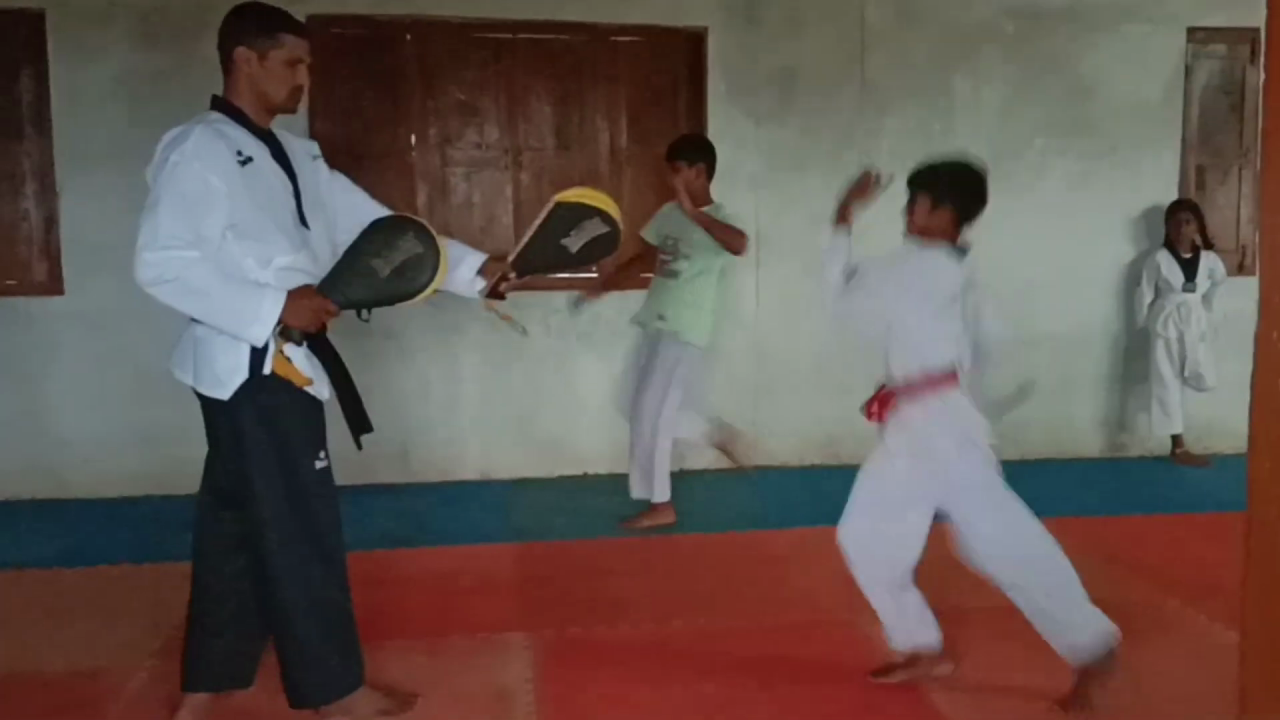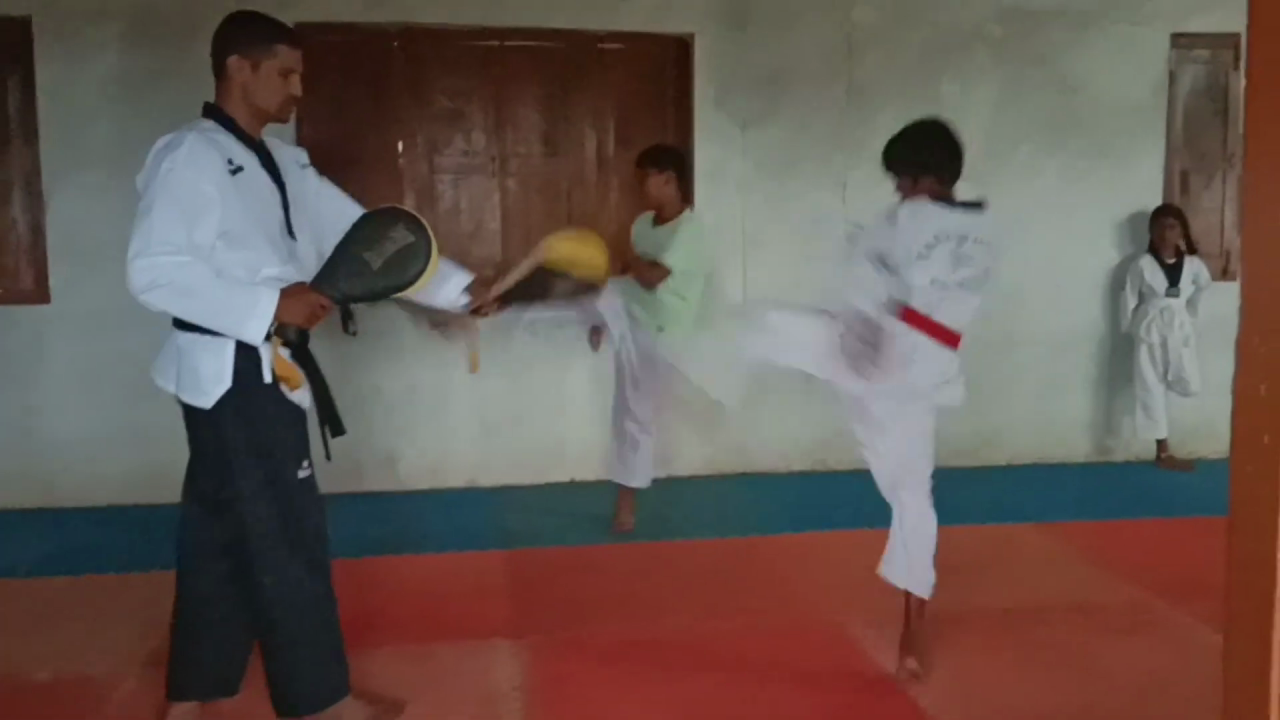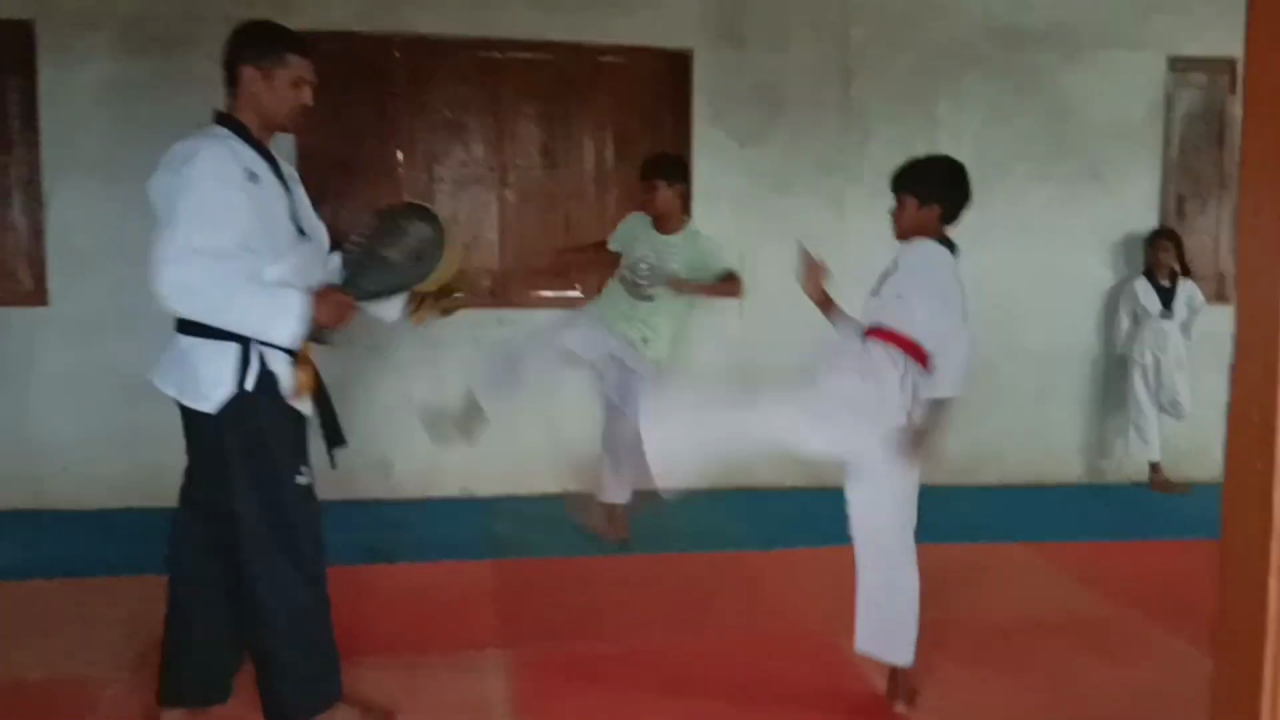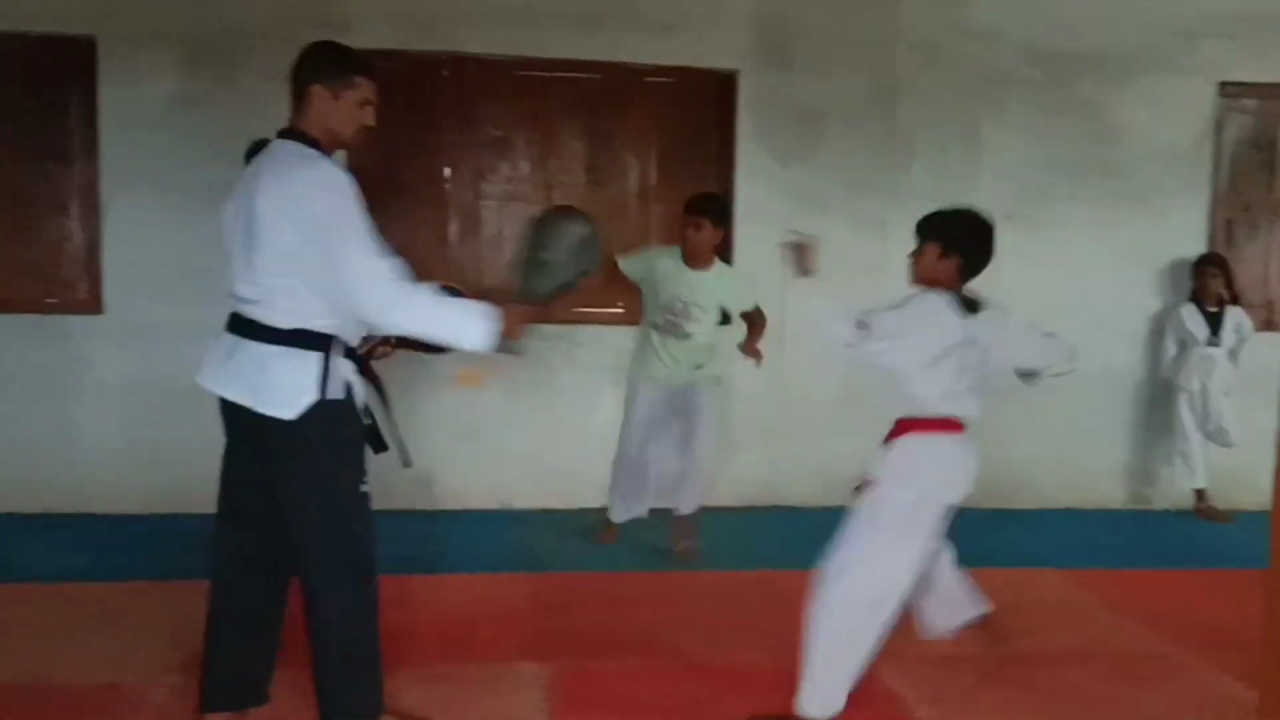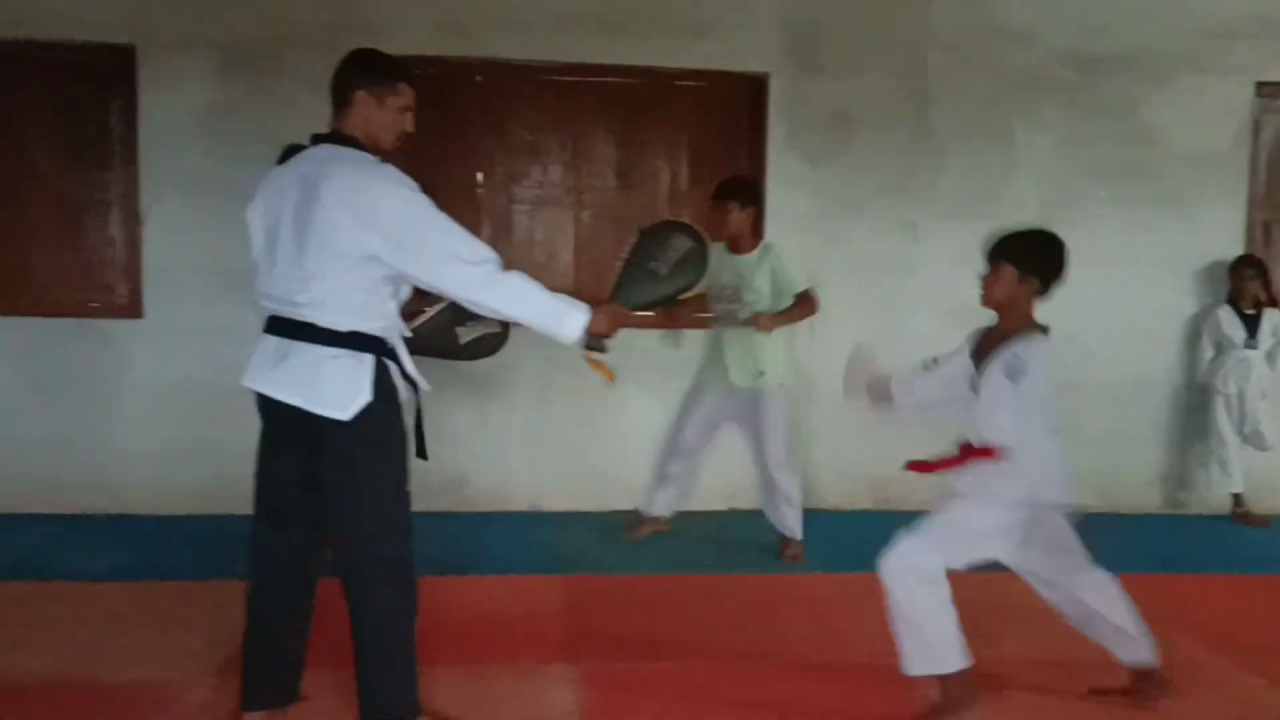
dt=0.2s
person 1, frame 1
left shoulder: (295, 155)
right shoulder: (196, 149)
left elbow: (375, 230)
right elbow: (162, 265)
left wrist: (475, 269)
right wrist: (273, 306)
left hip: (279, 362)
right hip: (250, 363)
left knee: (235, 519)
right knee: (299, 525)
person 1, frame 2
left shoulder: (283, 162)
right shoulder: (189, 158)
right elbow: (153, 273)
right wrist: (268, 305)
left hip: (257, 368)
right hip: (232, 371)
left knee: (219, 526)
right knee: (284, 533)
person 1, frame 3
left shoulder: (268, 166)
right shoulder: (206, 162)
left elbow: (317, 263)
right elbow: (179, 281)
right wrist: (299, 310)
left hip: (243, 375)
right hip: (239, 377)
left knee: (213, 532)
right knee: (282, 539)
person 1, frame 4
left shoulder: (265, 173)
right shoulder: (315, 180)
right elbow: (372, 290)
right wrist: (488, 322)
left hip: (253, 374)
right hip: (302, 383)
left knee: (251, 538)
right knee: (334, 549)
person 1, frame 5
left shoulder: (280, 182)
right shoulder: (376, 187)
right elbow: (473, 273)
right wrist: (580, 318)
left hip: (286, 373)
right hip: (348, 384)
left knee: (285, 539)
right knee: (377, 552)
person 2, frame 1
left shoulder: (926, 263)
right shoulder: (945, 269)
left elbow: (842, 293)
right elbow: (983, 344)
left wrist: (844, 217)
left hip: (934, 426)
right hip: (914, 427)
left knee: (1007, 543)
right knee: (863, 538)
left ankle: (1092, 653)
right ankle: (925, 651)
person 2, frame 2
left shoulder: (909, 216)
right shoulder: (980, 232)
left elbow: (863, 274)
left hip: (890, 350)
right hip: (935, 370)
left knee: (769, 328)
right knee: (910, 495)
right ankle: (915, 629)
person 2, frame 3
left shoulder: (921, 255)
right shoulder: (940, 269)
left elbow: (951, 337)
left wrist: (931, 423)
right wrist: (821, 299)
left hip: (868, 382)
right hip: (902, 401)
left knee: (748, 413)
right knee: (887, 545)
right ankle: (901, 678)
person 2, frame 4
left shoulder: (925, 310)
right shoulder: (992, 322)
left elbow: (853, 337)
right elbow: (1057, 356)
right wrist: (1016, 367)
left hip: (918, 462)
right hip: (951, 457)
left knee: (851, 582)
right knee: (918, 553)
right ankle: (971, 616)
person 2, frame 5
left shoulder: (1028, 361)
right shoulder: (983, 342)
left elbow: (1037, 448)
right elbow: (936, 381)
right wrist: (887, 389)
left hip: (1014, 490)
right hip: (992, 479)
left knee: (906, 565)
right knee: (1070, 575)
right ankle: (1145, 672)
person 3, frame 1
left shoulder: (718, 217)
right shoulder: (670, 213)
left elbow: (739, 245)
right elbow: (639, 254)
left wrist: (694, 213)
right wrist: (602, 284)
left hip: (683, 333)
right hip: (655, 324)
left knee: (652, 413)
right knee: (635, 404)
left ankle: (660, 505)
right ankle: (719, 435)
person 3, frame 2
left shoulder: (688, 230)
right shoulder: (643, 222)
left elbow: (652, 279)
left wrist: (623, 255)
left hip: (656, 331)
right hip: (627, 310)
left knee: (634, 413)
left ankle: (627, 496)
person 3, frame 3
left shoulder: (699, 245)
right shoulder: (635, 225)
left elbow: (734, 286)
left wrist: (689, 286)
right wrist: (570, 252)
left hip: (642, 349)
right hip: (601, 325)
left knee: (625, 429)
right knee: (526, 354)
left ankle: (614, 506)
right ankle: (470, 416)
person 3, frame 4
left shoulder: (726, 281)
right shoulder: (656, 259)
left elbow: (755, 316)
right elbow: (615, 270)
left wrist: (751, 341)
left hip: (696, 376)
right hip: (651, 373)
left knee: (699, 444)
right knee: (632, 449)
left ankle: (685, 515)
right ankle: (618, 516)
person 3, frame 5
left shoulder: (771, 259)
right shoulder: (713, 256)
left elbow: (808, 304)
right elbow: (694, 300)
left wrist: (775, 319)
right wrist: (681, 311)
left hip: (761, 380)
right hip: (717, 374)
left knee: (773, 458)
right knee: (682, 441)
left ankle: (792, 534)
right ankle: (657, 513)
person 4, frame 1
left shoulder: (1208, 259)
right shoulder: (1158, 259)
left elbow: (1218, 283)
right elbow: (1144, 294)
left wrist: (1203, 310)
right wrist: (1146, 324)
left hip: (1196, 326)
right hip: (1167, 326)
left knee: (1204, 382)
right knee: (1167, 384)
right ankle: (1179, 447)
person 4, frame 2
left shoulder: (1192, 264)
right shoulder: (1142, 265)
left elbow: (1203, 287)
right elbow: (1129, 300)
left wrist: (1188, 315)
right wrist: (1131, 329)
left hip: (1180, 331)
right hip: (1151, 331)
left knee: (1188, 386)
right knee: (1151, 388)
right ankle: (1163, 451)
person 4, frame 3
left shoulder: (1186, 287)
right shoulder: (1136, 287)
left elbow: (1197, 310)
right elbow: (1123, 321)
left wrist: (1182, 337)
right wrist: (1127, 351)
left hip: (1173, 353)
right hip: (1144, 353)
left knee: (1180, 408)
right knee: (1144, 410)
right ankle: (1156, 473)
person 4, frame 4
left shoulder: (1235, 314)
right shoulder: (1184, 313)
left elbow: (1244, 338)
right elbow: (1169, 348)
left wrist: (1230, 366)
right wrist: (1173, 377)
left hip: (1219, 381)
right hip: (1191, 380)
left knee: (1226, 437)
right knee: (1191, 437)
right ankle: (1202, 500)
person 4, frame 5
right shoulder: (1221, 315)
right elbow: (1206, 351)
right wrist: (1211, 380)
left hip: (1257, 384)
right hip: (1228, 383)
right knee: (1227, 442)
right ankle: (1239, 505)
